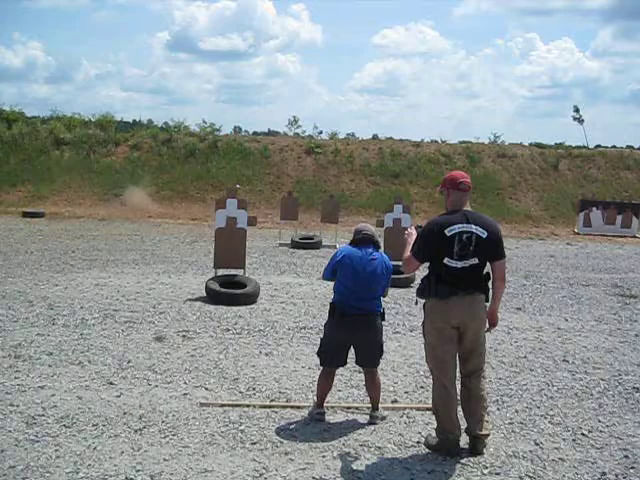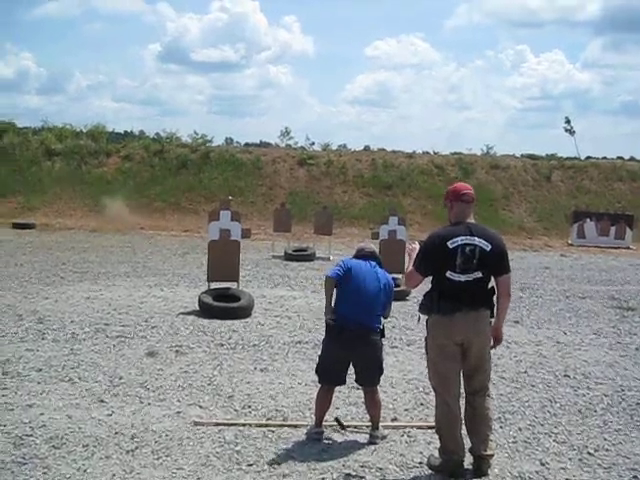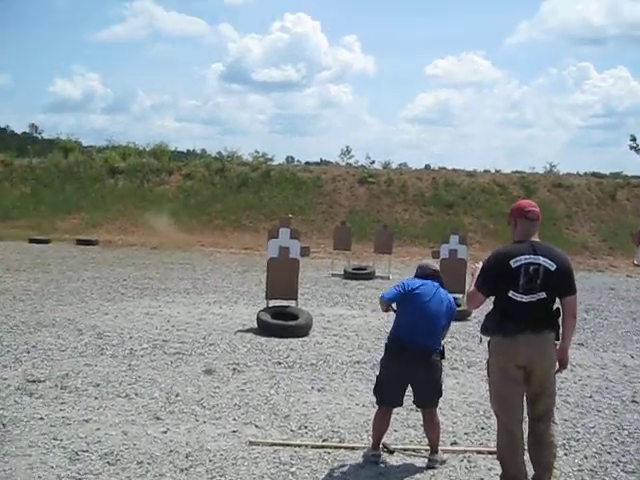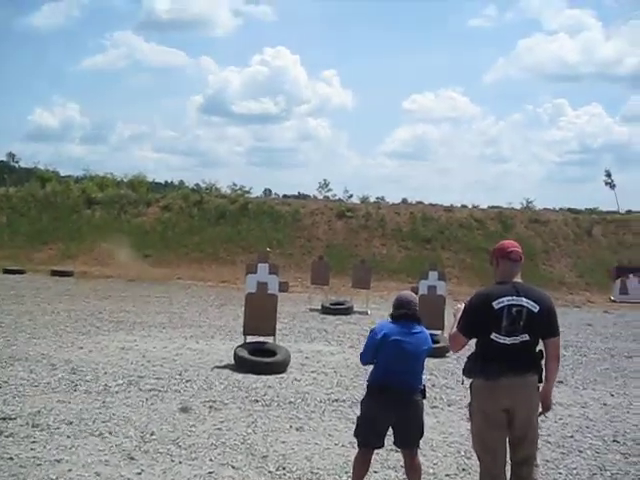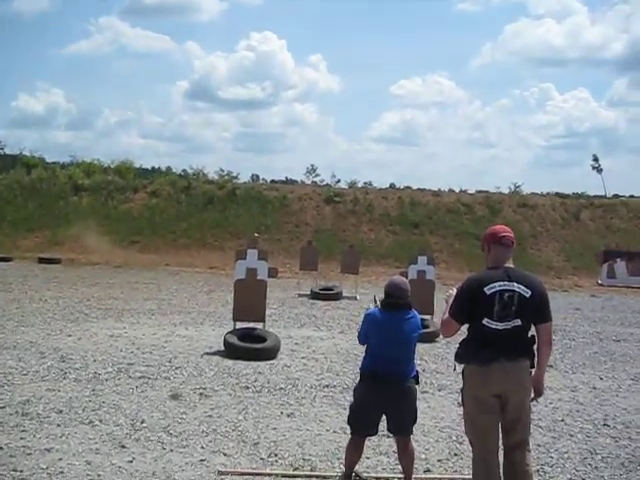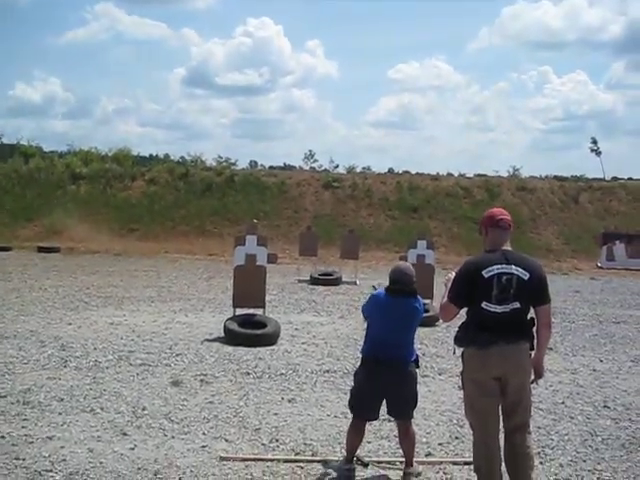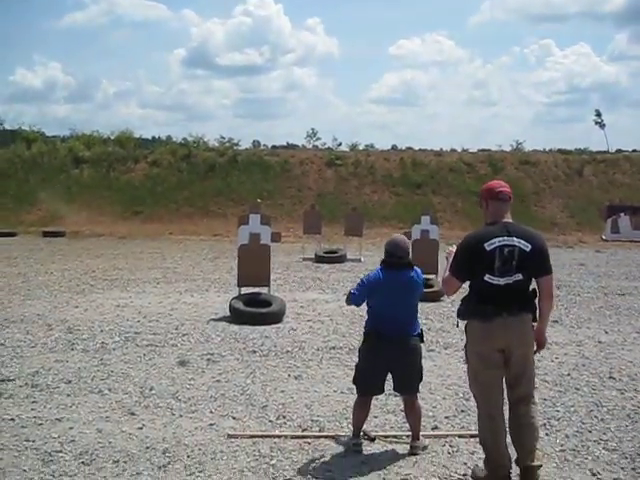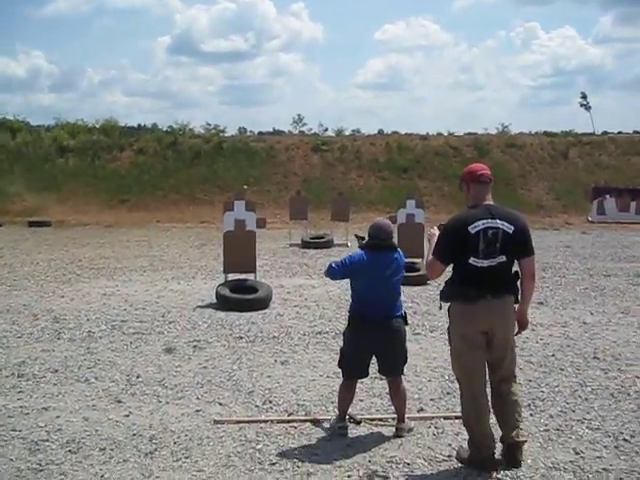
dt=0.4s
person 1, frame 1
left shoulder: (436, 225)
right shoulder: (489, 226)
left elbow: (409, 266)
right elbow: (500, 275)
left wrist: (410, 239)
right wrist: (494, 307)
left hip: (440, 306)
right hip: (474, 305)
left knee: (443, 375)
right knee: (474, 373)
left ankle: (448, 438)
right ankle: (478, 435)
person 1, frame 2
left shoulder: (438, 238)
right shoulder: (493, 240)
left elbow: (411, 281)
right elbow: (504, 290)
left wrist: (413, 255)
right wrist: (498, 324)
left hip: (444, 322)
right hip: (479, 321)
left knee: (446, 394)
right knee: (479, 392)
right ankle: (482, 456)
person 1, frame 3
left shoulder: (500, 257)
right shoulder: (559, 259)
left elbow: (472, 302)
right elbow: (571, 312)
left wrist: (477, 274)
right wrist: (564, 347)
left hip: (506, 344)
right hip: (543, 344)
left knee: (509, 420)
right knee: (543, 419)
person 1, frame 4
left shoulder: (483, 298)
right shoulder: (542, 300)
left elbow: (455, 344)
right elbow: (553, 353)
left wrist: (459, 314)
right wrist: (547, 390)
left hip: (488, 386)
right hip: (526, 386)
person 1, frame 5
left shoulder: (474, 284)
right shoulder: (534, 286)
left elbow: (447, 330)
right elbow: (546, 338)
left wrist: (451, 300)
right wrist: (539, 375)
left hip: (480, 371)
right hip: (518, 371)
left knee: (484, 448)
right knee: (519, 447)
person 1, frame 6
left shoulder: (472, 267)
right shoulder: (532, 268)
left elbow: (446, 314)
right elbow: (545, 321)
left wrist: (450, 283)
right wrist: (539, 357)
left hip: (480, 355)
right hip: (518, 354)
left knee: (485, 431)
right knee: (519, 429)
person 1, frame 7
left shoulder: (474, 241)
right shoulder: (534, 240)
left elbow: (449, 288)
right elbow: (547, 292)
left wrist: (451, 258)
right wrist: (541, 328)
left hip: (484, 328)
right hip: (521, 326)
left knee: (490, 404)
right knee: (524, 400)
person 1, frame 8
left shoulder: (458, 223)
right shoulder: (516, 221)
left elbow: (432, 271)
right elbow: (529, 274)
left wrist: (434, 240)
right wrist: (523, 309)
left hip: (467, 310)
right hip: (502, 307)
left knee: (472, 384)
right knee: (505, 380)
left ankle: (482, 452)
right ankle: (513, 444)
person 2, frame 1
left shoulder: (343, 253)
right shoulder: (385, 261)
left elbow: (327, 276)
right elbow: (384, 292)
left hip: (340, 318)
right hip: (370, 321)
left knee: (329, 367)
right knee: (371, 370)
left ankle: (319, 408)
right ankle: (375, 411)
person 2, frame 2
left shoulder: (349, 264)
right shoulder: (386, 278)
left elbow: (330, 278)
right elbow: (386, 313)
left wrist: (328, 307)
left hip: (339, 334)
right hip: (369, 337)
left knee: (327, 384)
right knee: (370, 387)
left ankle: (317, 427)
right ankle: (375, 431)
person 2, frame 3
left shoulder: (410, 285)
right shoulder: (448, 300)
left elbow: (385, 299)
right elbow: (443, 334)
left wrist: (392, 304)
left hip: (397, 354)
right hip: (429, 358)
left knee: (385, 406)
right knee: (429, 409)
left ankle: (374, 449)
right ankle: (434, 454)
person 2, frame 4
left shoulder: (382, 329)
right shoulder: (425, 336)
left elbow: (365, 360)
right elbow: (417, 362)
left hip: (379, 397)
right hip: (410, 400)
left knee: (366, 448)
right knee: (410, 452)
person 2, frame 5
left shoulder: (373, 316)
right shoulder: (415, 319)
left elbow: (362, 339)
left hip: (371, 383)
right hip: (403, 385)
left knee: (358, 435)
right knee: (403, 438)
person 2, frame 6
left shoulder: (378, 299)
right shoulder: (417, 305)
left elbow: (367, 315)
left hip: (372, 367)
right hip: (403, 370)
left knee: (359, 419)
right knee: (405, 422)
person 2, frame 7
left shoulder: (374, 278)
right shoulder: (417, 276)
left elbow: (351, 300)
left hip: (376, 343)
right hip: (408, 344)
left knee: (364, 395)
right knee: (410, 396)
left ankle: (355, 438)
right ankle: (416, 441)
person 2, frame 8
left shoulder: (358, 259)
right shoulder: (398, 258)
left elbow: (330, 272)
left hip: (360, 326)
right hip: (392, 326)
left knee: (350, 378)
right knee: (395, 379)
left ankle: (341, 422)
right ankle: (401, 423)
